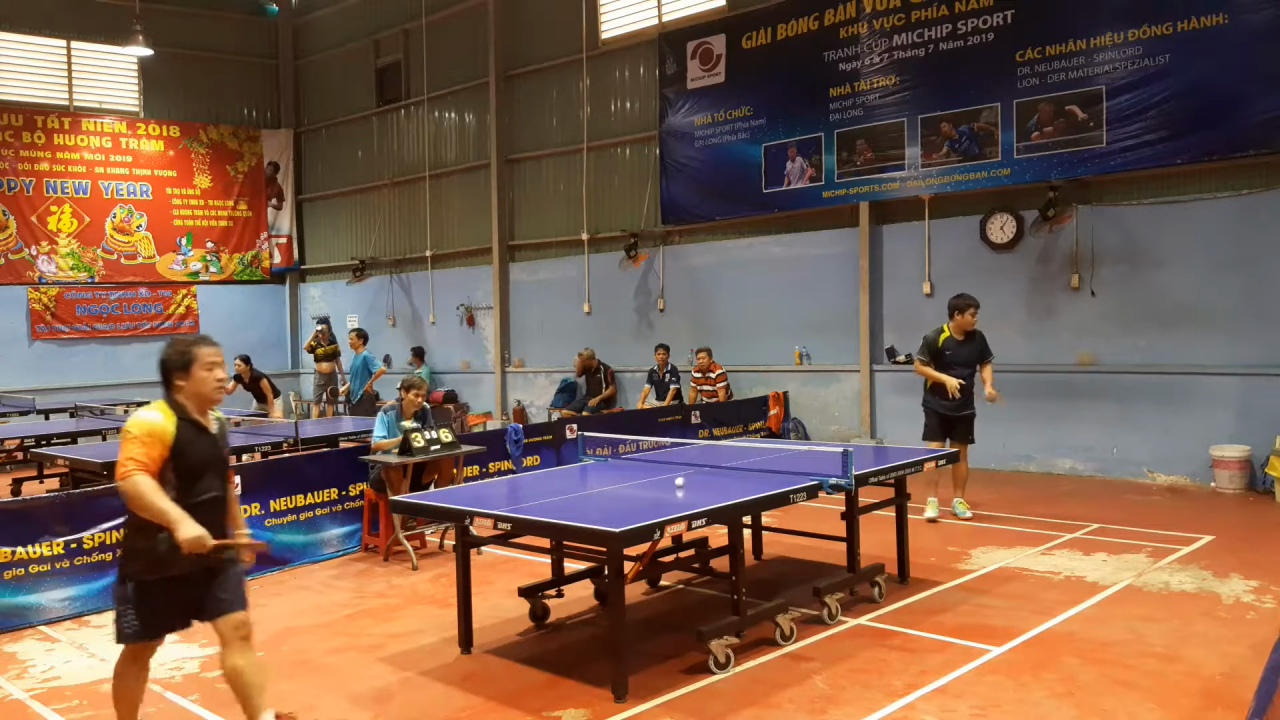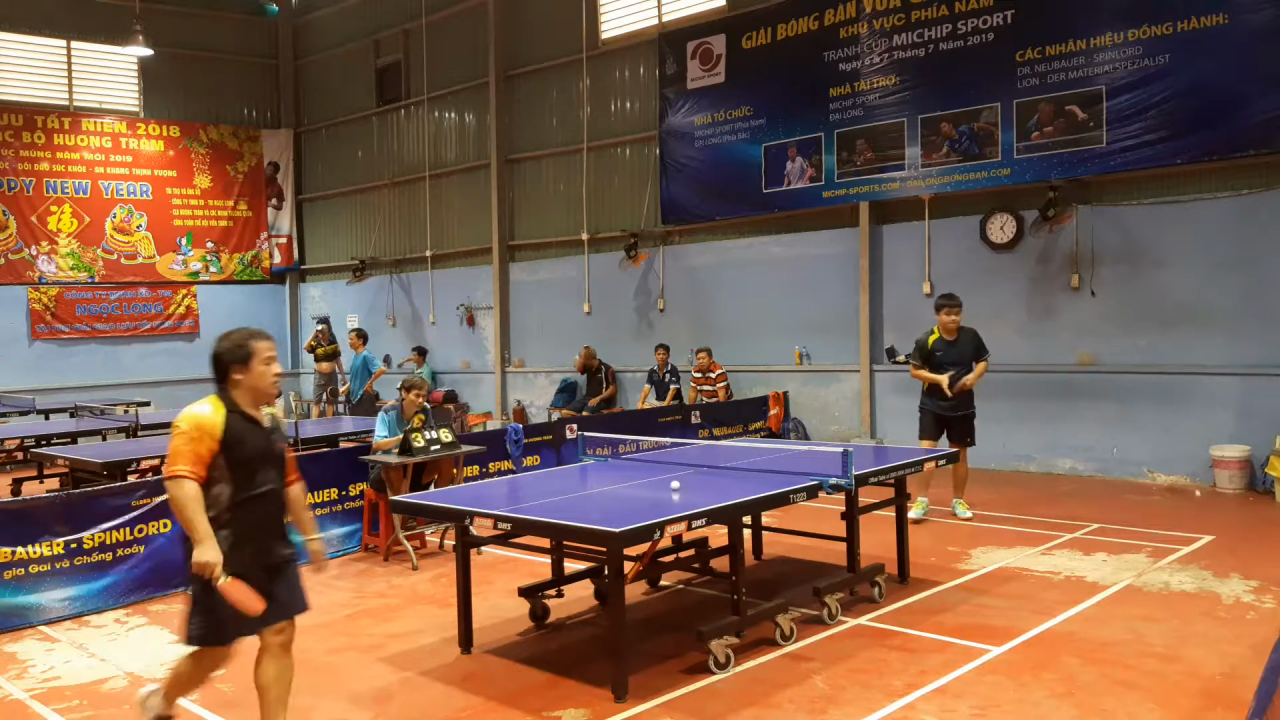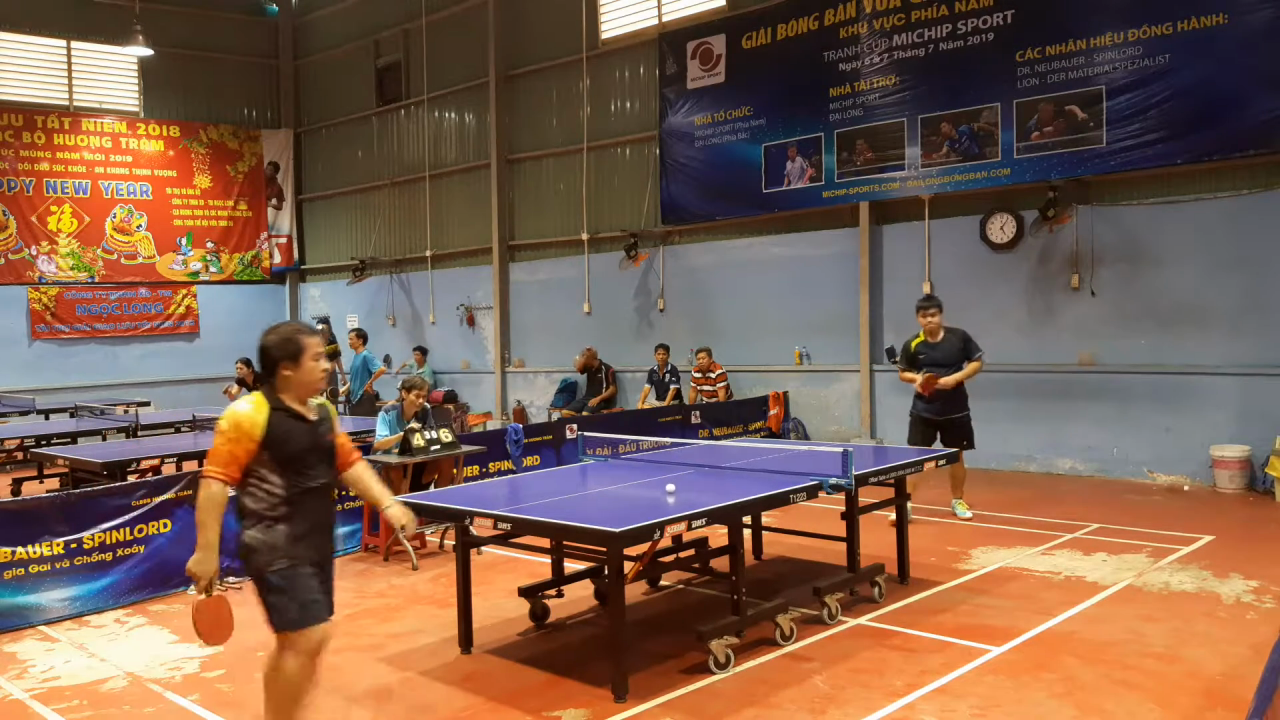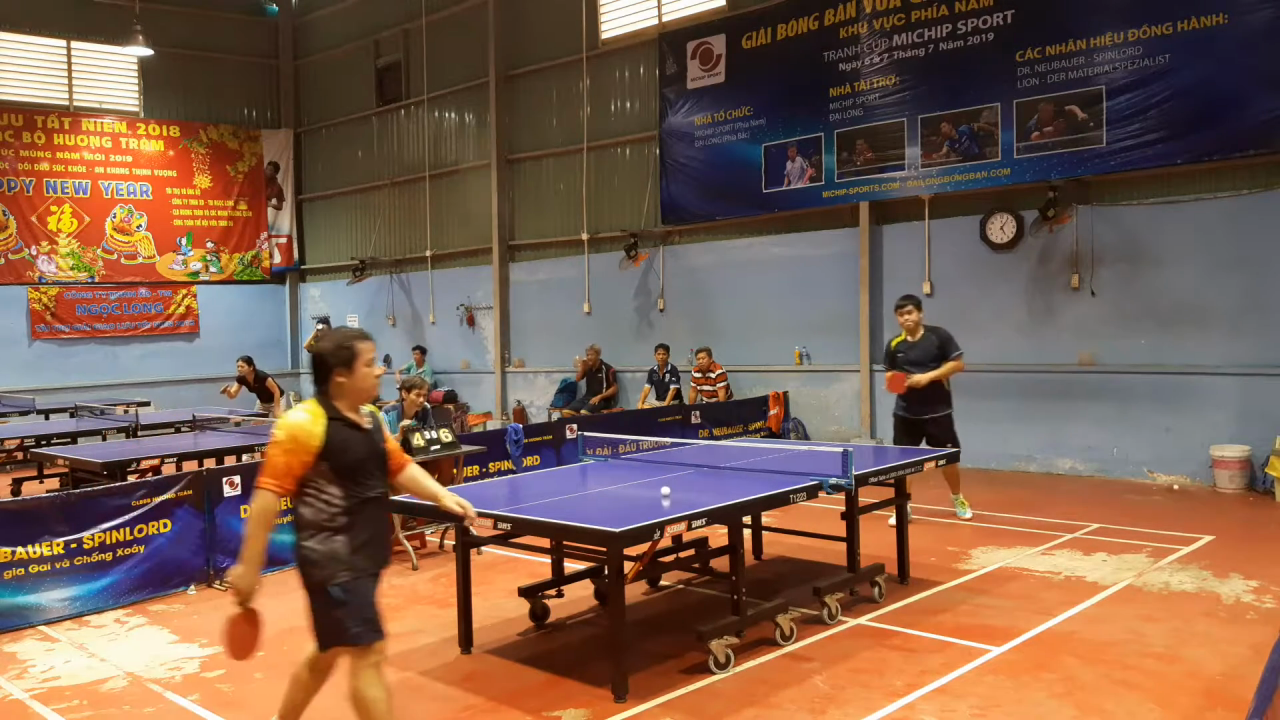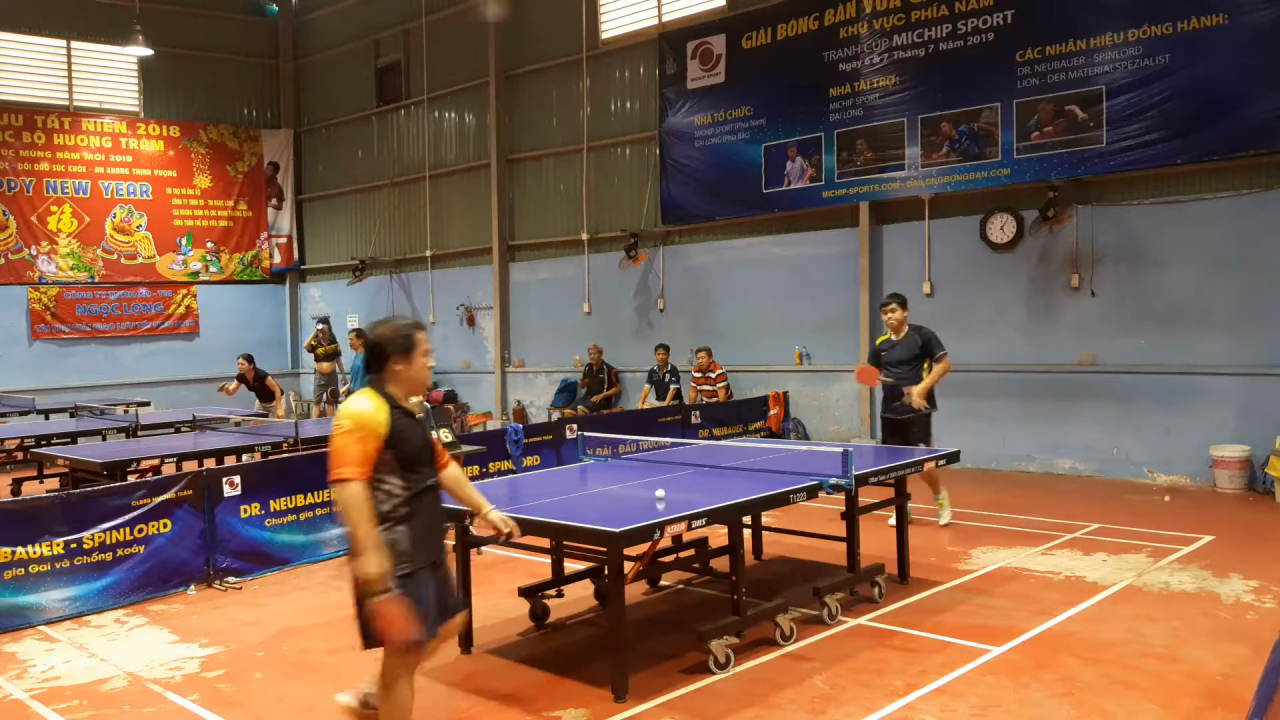
dt=0.2s
person 1, frame 1
left shoulder: (216, 423)
right shoulder: (151, 423)
right elbow: (131, 481)
left wrist: (238, 532)
right wrist: (180, 523)
left hip: (211, 552)
right hip: (159, 559)
left knee: (238, 631)
right knee: (141, 648)
person 1, frame 2
left shoulder: (271, 420)
right shoulder: (202, 418)
left elbow: (289, 481)
right elbow: (179, 480)
left wrist: (311, 533)
right wrist: (205, 542)
left hip: (271, 553)
right hip: (223, 559)
left knee: (280, 637)
right knee: (215, 651)
person 1, frame 3
left shoulder: (322, 411)
right shoulder: (248, 415)
left elbow: (349, 462)
right elbow: (214, 481)
left wrist: (387, 503)
right wrist: (206, 551)
left hip: (317, 546)
right hip: (278, 551)
left knee: (293, 643)
right knee: (311, 637)
person 1, frame 4
left shoulder: (370, 418)
right shoulder: (303, 424)
left elbow: (401, 467)
right elbow: (268, 494)
left wrist: (446, 497)
right wrist: (249, 565)
left hip: (366, 558)
right hip: (335, 563)
left knee: (332, 650)
right knee: (368, 656)
person 1, frame 5
left shoulder: (409, 410)
right shoulder: (363, 412)
left elbow: (441, 466)
right elbow: (348, 485)
left wrist: (485, 509)
right wrist: (368, 553)
left hip: (424, 549)
right hip: (392, 557)
left knee: (448, 624)
right knee: (406, 652)
person 2, frame 1
left shoulder: (978, 338)
right shoulder: (935, 338)
left elbow: (985, 364)
right elbow: (919, 366)
left wrist: (988, 386)
right wrist: (946, 378)
left hip: (964, 407)
right hip: (937, 405)
left knee: (960, 452)
right knee: (935, 451)
left ankle: (958, 501)
right ankle: (932, 501)
person 2, frame 2
left shoulder: (971, 336)
right shoulder: (926, 341)
left elbow: (982, 361)
right elbow: (915, 371)
left wrist: (973, 377)
right wrist: (939, 378)
left hip: (963, 407)
right hip: (933, 406)
left knee: (960, 454)
right knee: (926, 450)
left ankle: (958, 501)
right ankle: (921, 501)
person 2, frame 3
left shoulder: (959, 337)
right shoulder: (912, 345)
left elbow: (977, 362)
right elbow: (903, 373)
left wrist: (955, 378)
right wrist: (916, 379)
left hip: (955, 410)
right hip: (923, 411)
left knee: (956, 456)
left ankle: (958, 501)
right ankle: (905, 505)
person 2, frame 4
left shoulder: (939, 336)
right shoulder: (894, 345)
left elbow: (957, 364)
right elbow: (889, 373)
left wrist: (928, 376)
left hip: (937, 409)
right hip: (906, 411)
left ankle: (957, 498)
person 2, frame 5
left shoulder: (922, 335)
right shoulder: (880, 344)
left elbow: (944, 363)
left wrist: (923, 387)
left hip: (917, 409)
right hip: (890, 411)
left ankle: (940, 497)
